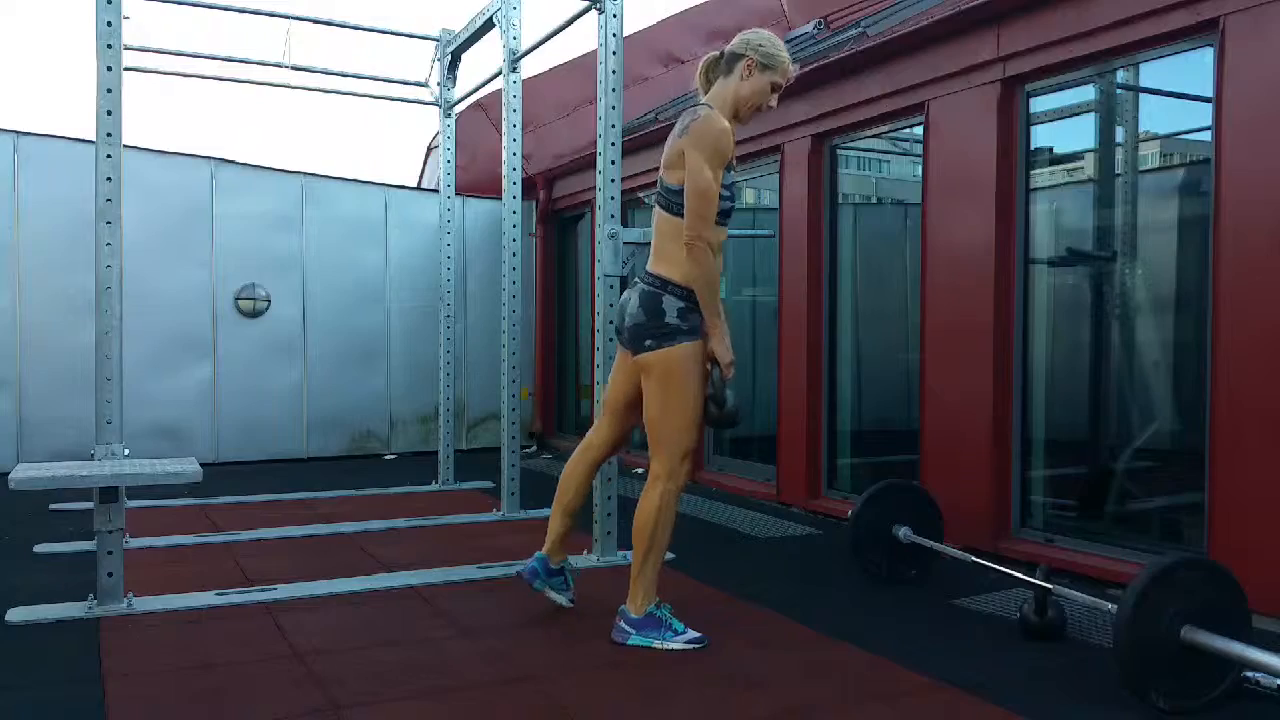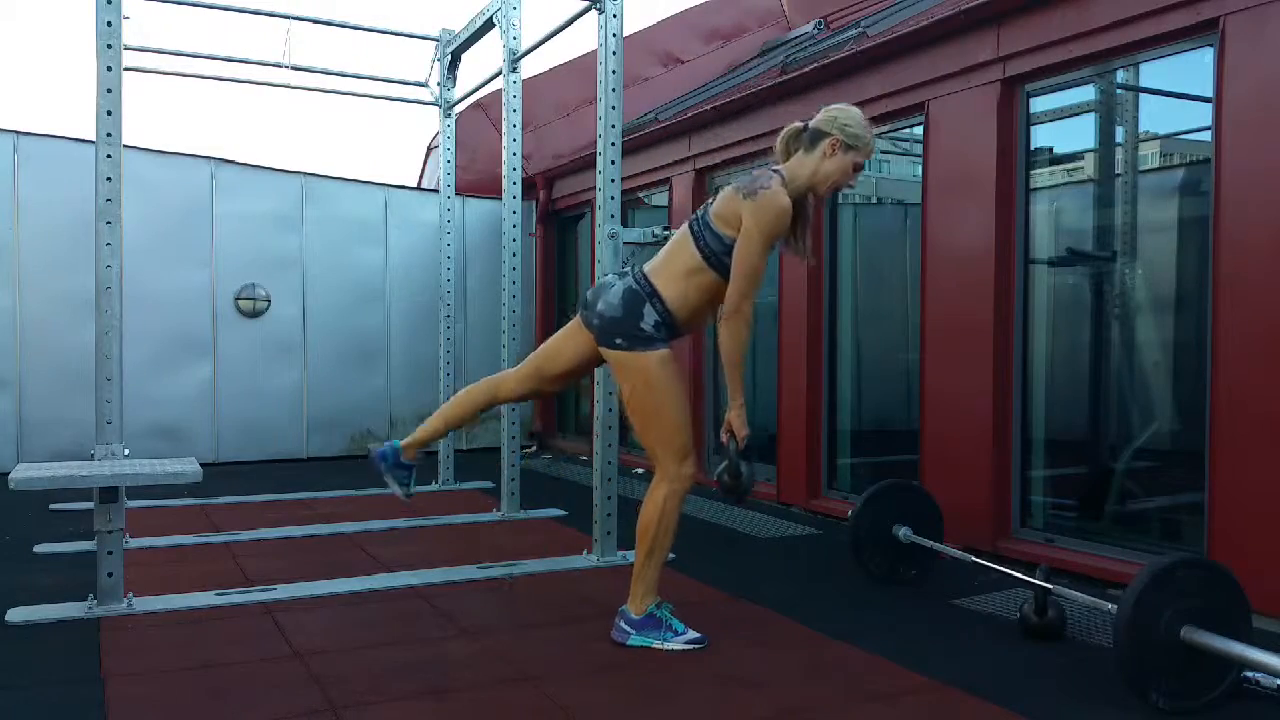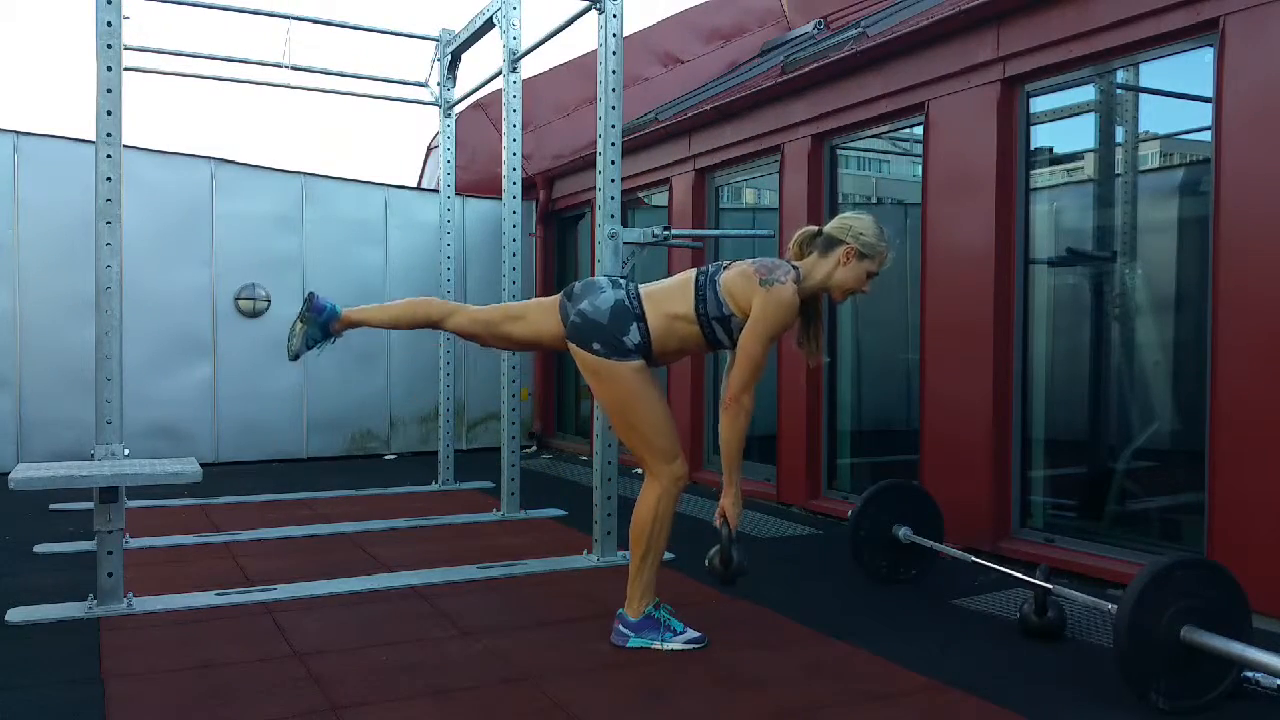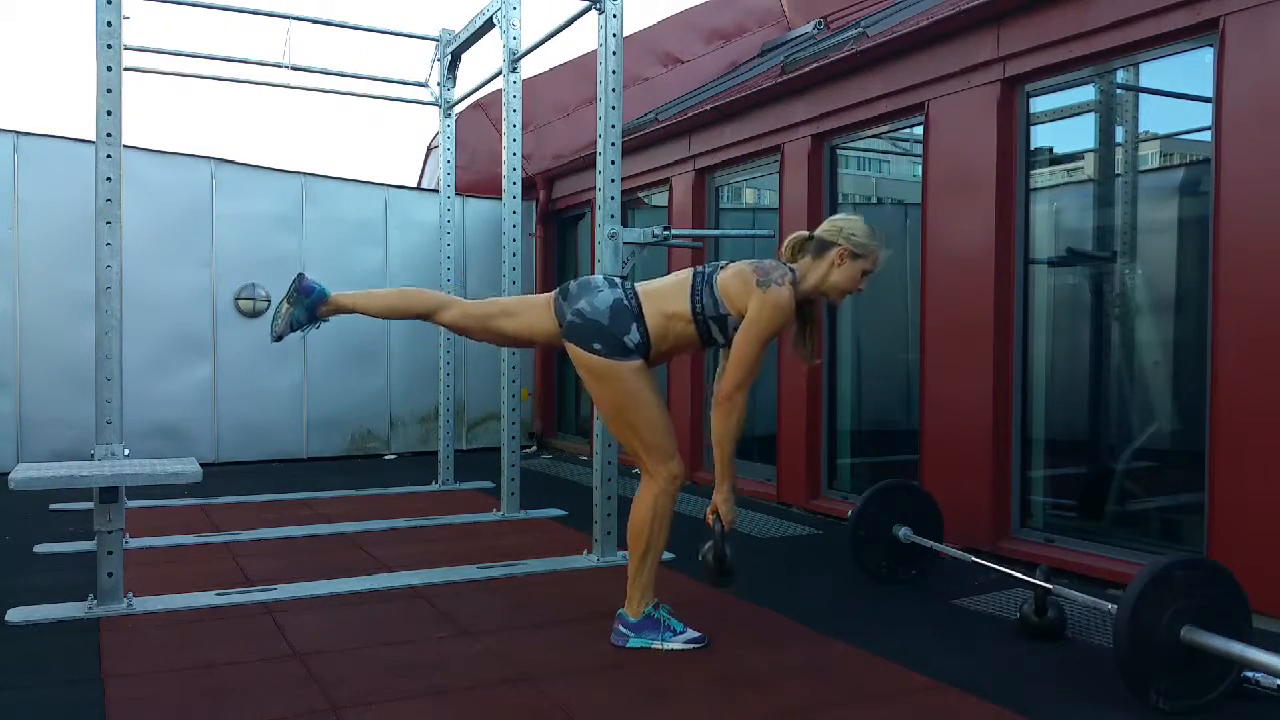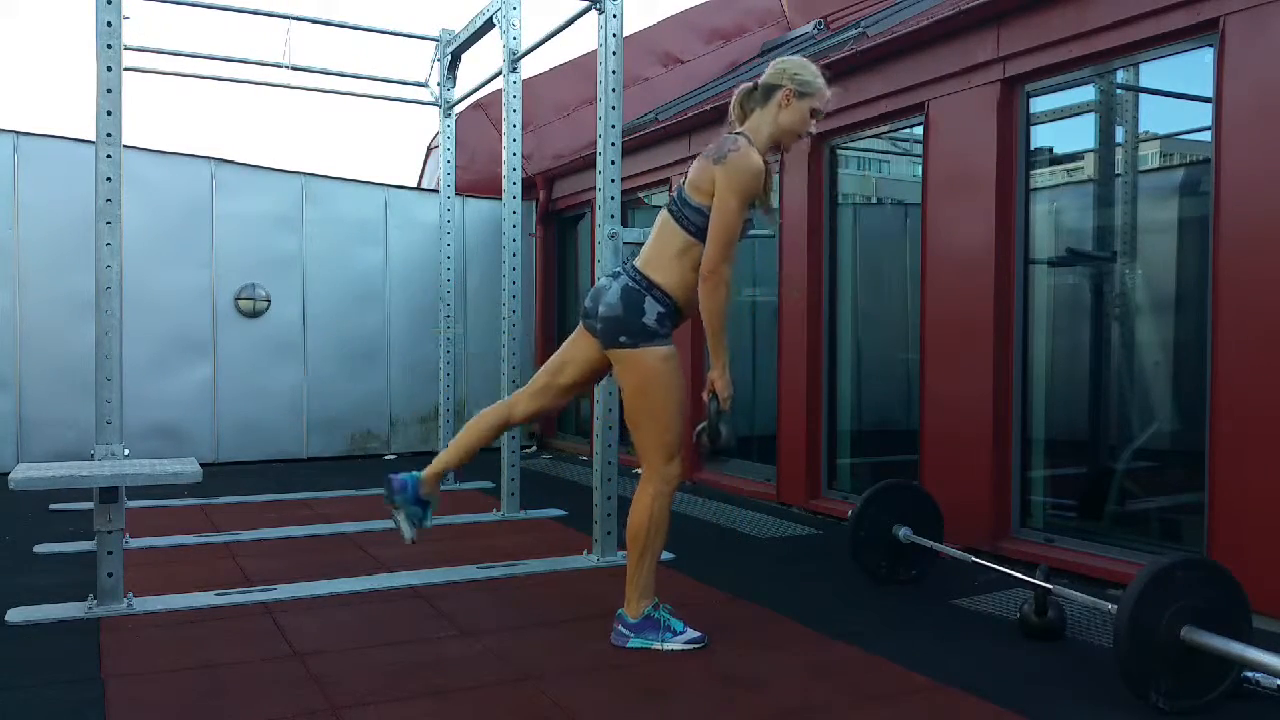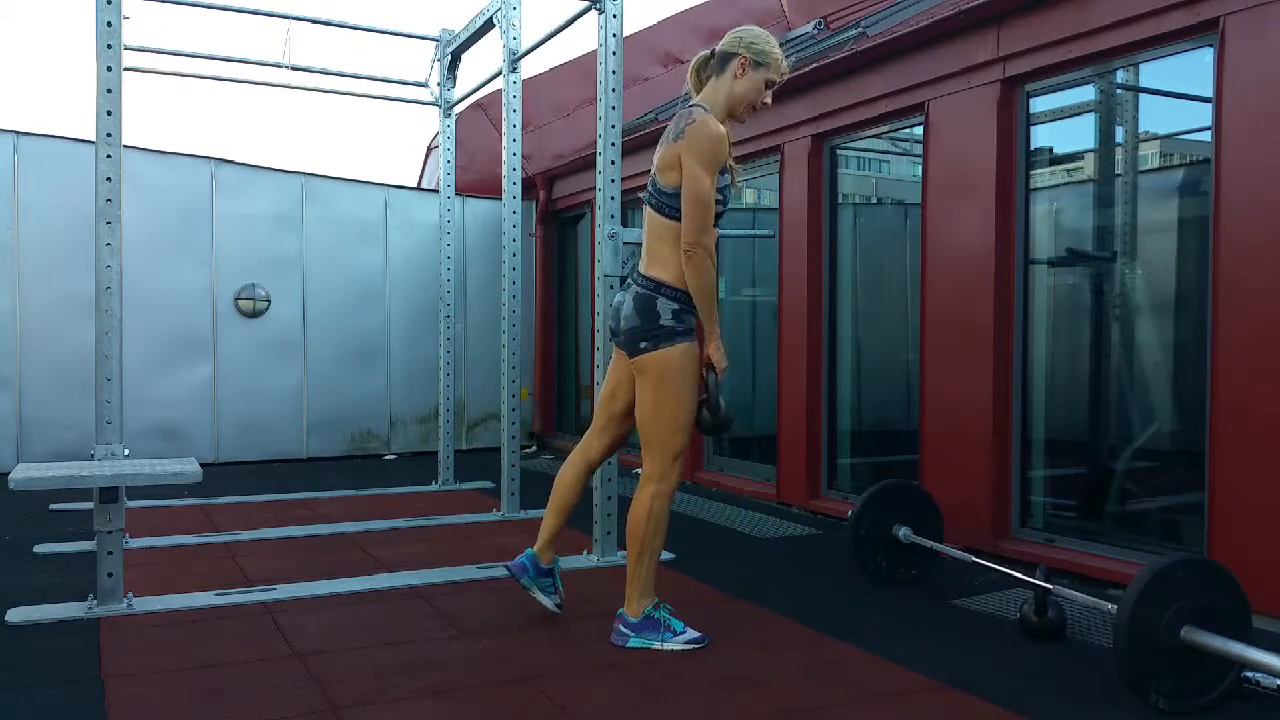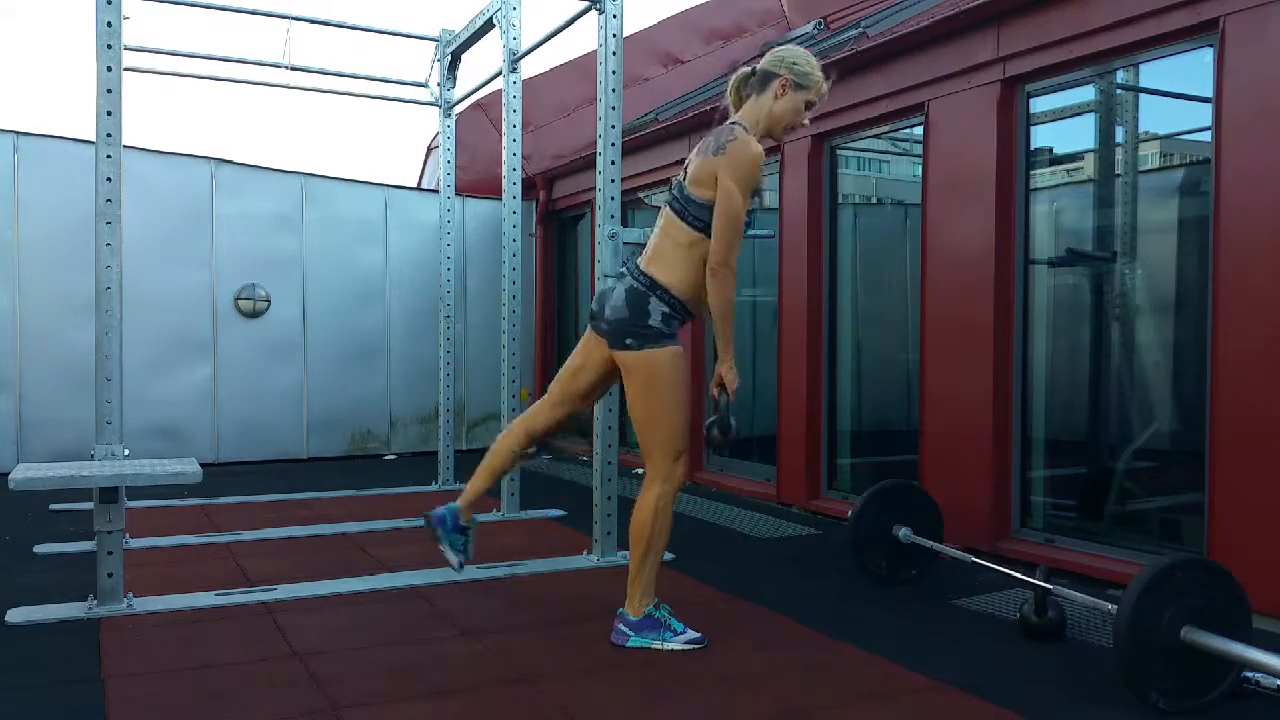
dt=0.7s
person 1, frame 1
left shoulder: (698, 125)
right shoulder: (709, 125)
right elbow: (698, 242)
left wrist: (710, 325)
right wrist: (718, 332)
left hip: (650, 305)
right hip: (669, 312)
left knee: (604, 437)
right knee: (671, 469)
left ankle: (549, 558)
right ankle: (638, 616)
person 1, frame 2
left shoulder: (771, 191)
right shoulder: (773, 199)
left elbow: (730, 305)
right elbow: (736, 311)
left wrist: (734, 398)
right wrist: (737, 404)
left hip: (620, 300)
right hip: (637, 320)
left knee: (514, 385)
right knee: (676, 470)
left ankle: (404, 451)
right ankle: (638, 615)
person 1, frame 3
left shoulder: (780, 278)
right shoulder: (783, 292)
left elbow: (732, 393)
right elbow: (737, 398)
left wrist: (729, 479)
right wrist: (731, 488)
left hip: (599, 304)
right hip: (611, 329)
left knee: (458, 317)
right knee: (668, 472)
left ankle: (331, 318)
right ankle: (636, 616)
person 1, frame 4
left shoulder: (773, 279)
right shoulder: (779, 293)
left elbow: (728, 389)
right elbow: (729, 396)
right wrist: (724, 488)
left hip: (594, 305)
right hip: (607, 329)
left knee: (449, 307)
right knee: (664, 472)
left ankle: (318, 302)
right ankle: (636, 618)
person 1, frame 5
left shoulder: (732, 150)
right shoulder: (746, 161)
right elbow: (713, 274)
right wrist: (720, 366)
left hip: (621, 296)
right hip: (641, 313)
left knee: (525, 403)
right knee: (663, 470)
left ankle: (420, 485)
right ankle: (637, 617)
person 1, frame 6
left shoulder: (688, 125)
right shoulder: (707, 130)
right elbow: (695, 247)
left wrist: (699, 331)
right wrist: (713, 336)
left hip: (642, 304)
right hip: (662, 313)
left knee: (598, 443)
right knee: (662, 473)
left ankle: (539, 559)
right ankle: (637, 617)
person 1, frame 7
left shoulder: (723, 139)
right shoulder: (745, 149)
right elbow: (719, 266)
left wrist: (719, 350)
right wrist: (726, 357)
left hip: (627, 298)
right hip: (650, 313)
left knee: (548, 412)
right knee: (667, 471)
left ankle: (459, 515)
right ankle: (638, 617)
